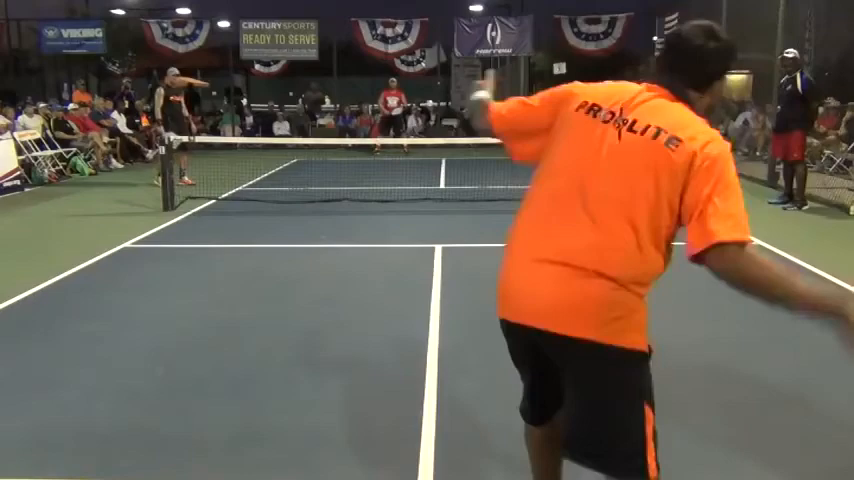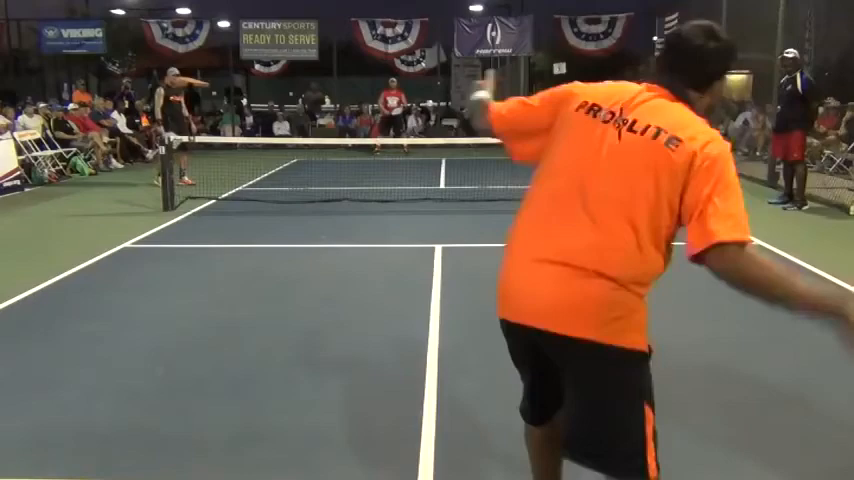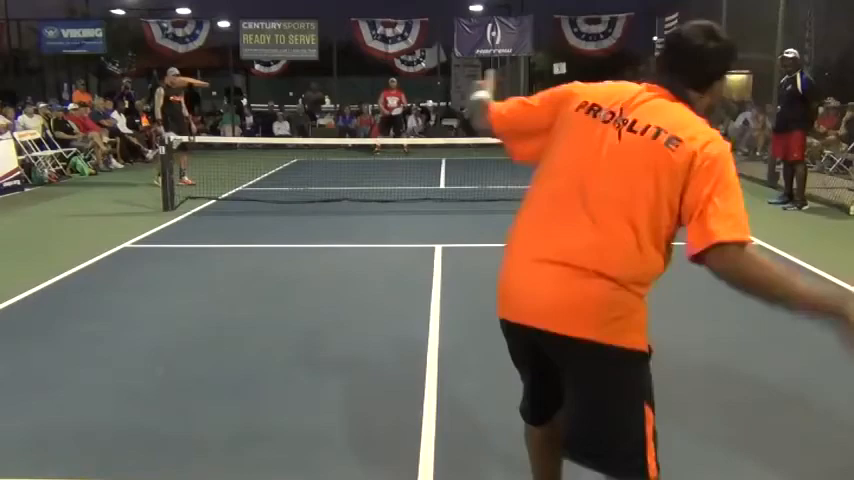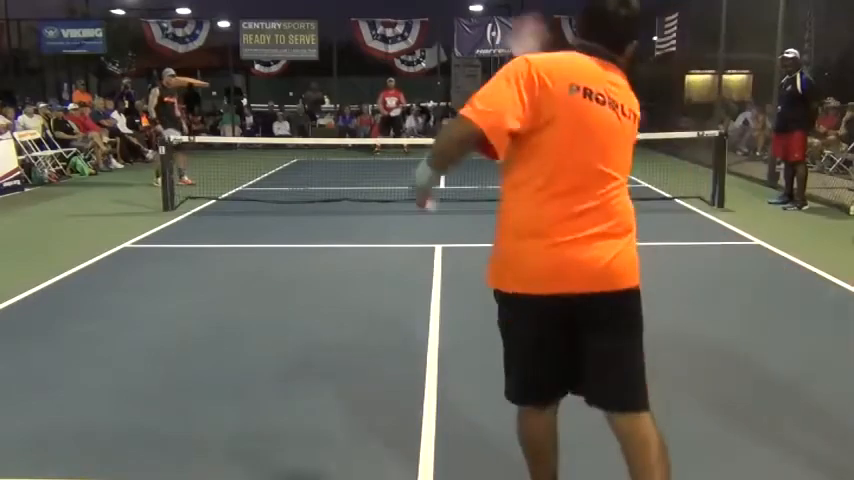
dt=0.7s
person 1, frame 1
left shoulder: (579, 96)
right shoulder: (703, 145)
left elbow: (487, 120)
right elbow: (727, 258)
left wrist: (481, 97)
left hip: (520, 296)
right hip: (599, 316)
left knee: (544, 411)
person 1, frame 2
left shoulder: (580, 96)
right shoulder: (703, 145)
left elbow: (487, 119)
right elbow: (727, 258)
left wrist: (481, 97)
left hip: (520, 296)
right hip: (600, 315)
left knee: (544, 411)
person 1, frame 3
left shoulder: (580, 96)
right shoulder: (703, 145)
left elbow: (487, 119)
right elbow: (728, 258)
left wrist: (481, 97)
left hip: (520, 297)
right hip: (600, 317)
left knee: (544, 412)
person 1, frame 4
left shoulder: (532, 70)
right shoulder: (626, 97)
left elbow: (464, 134)
left wrist: (426, 175)
left hip: (532, 272)
right hip: (612, 271)
left knee: (536, 402)
right knee: (632, 412)
person 2, frame 1
left shoulder: (804, 80)
right shoulder: (784, 81)
left elbow: (811, 103)
left wrist: (808, 123)
right wrist: (777, 124)
left hip: (797, 127)
right hip: (783, 126)
left knee: (797, 161)
right knee: (786, 160)
left ankle: (800, 199)
right ankle: (788, 194)
person 2, frame 2
left shoulder: (804, 80)
right shoulder: (784, 81)
left elbow: (811, 104)
left wrist: (808, 124)
right wrist: (777, 124)
left hip: (797, 127)
right hip: (783, 126)
left knee: (797, 161)
right knee: (786, 160)
left ankle: (800, 199)
right ankle: (788, 194)
person 2, frame 3
left shoulder: (804, 80)
right shoulder: (784, 81)
left elbow: (812, 105)
left wrist: (808, 125)
right wrist: (777, 124)
left hip: (797, 127)
right hip: (783, 126)
left knee: (797, 161)
right knee: (786, 161)
left ankle: (800, 199)
right ankle: (788, 194)
person 2, frame 4
left shoulder: (804, 80)
right shoulder: (785, 81)
left elbow: (812, 105)
left wrist: (809, 126)
right wrist: (777, 125)
left hip: (798, 128)
right hip: (784, 127)
left knee: (798, 161)
right knee: (787, 161)
left ankle: (801, 199)
right ankle: (788, 194)
